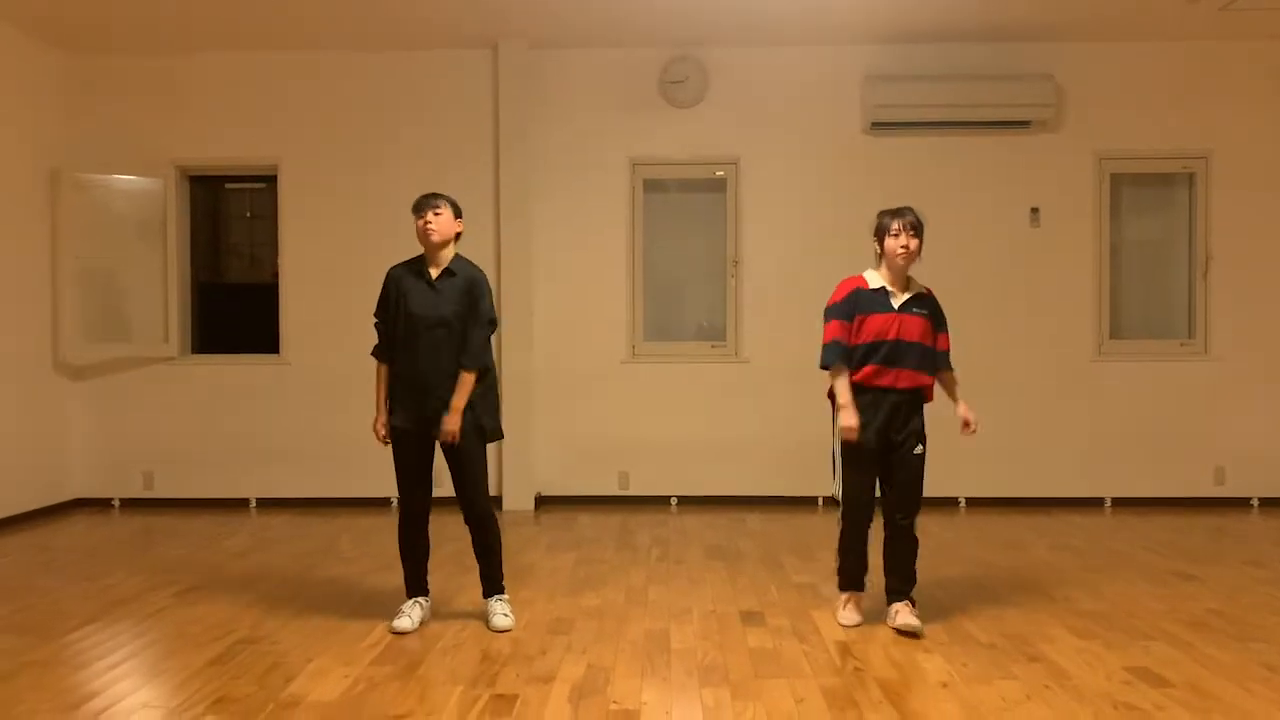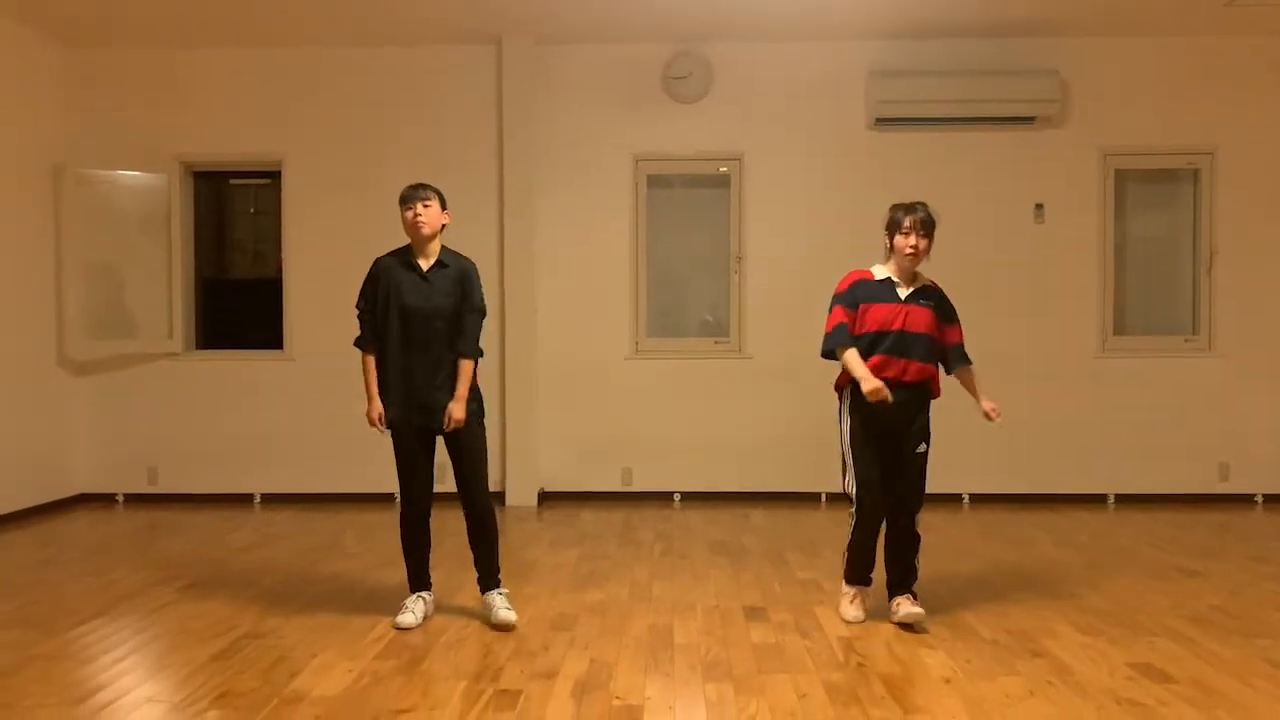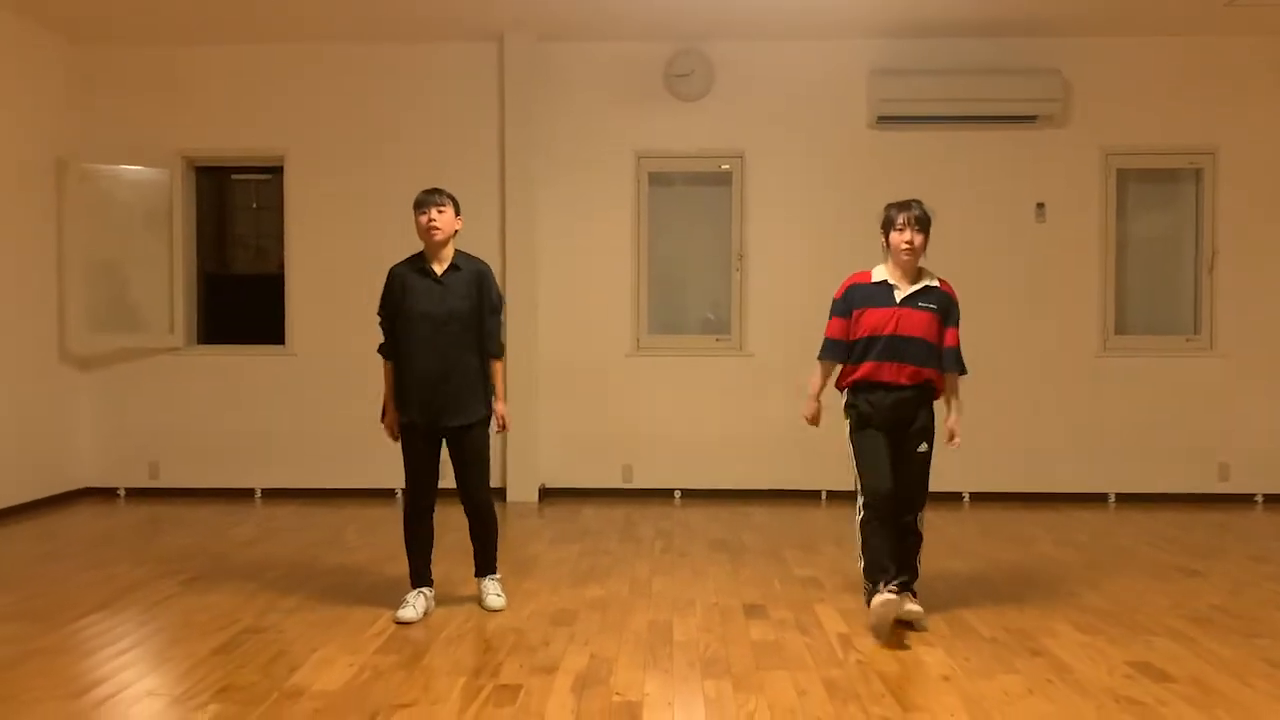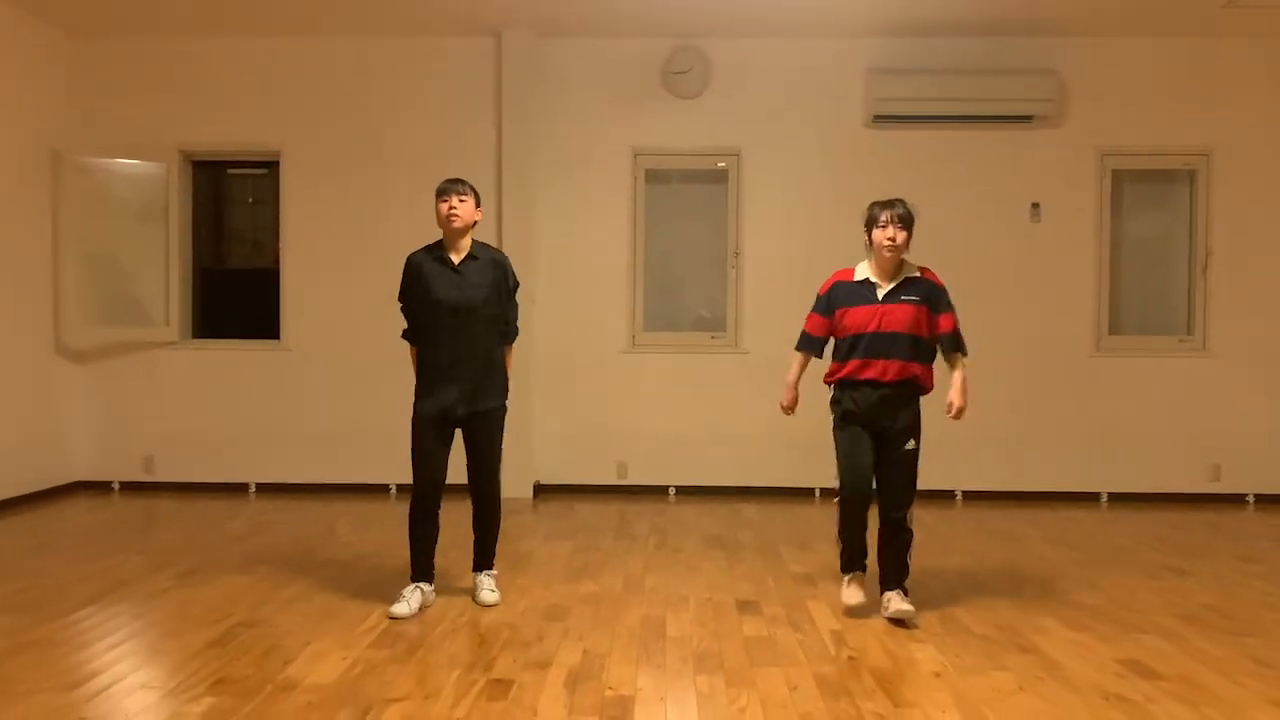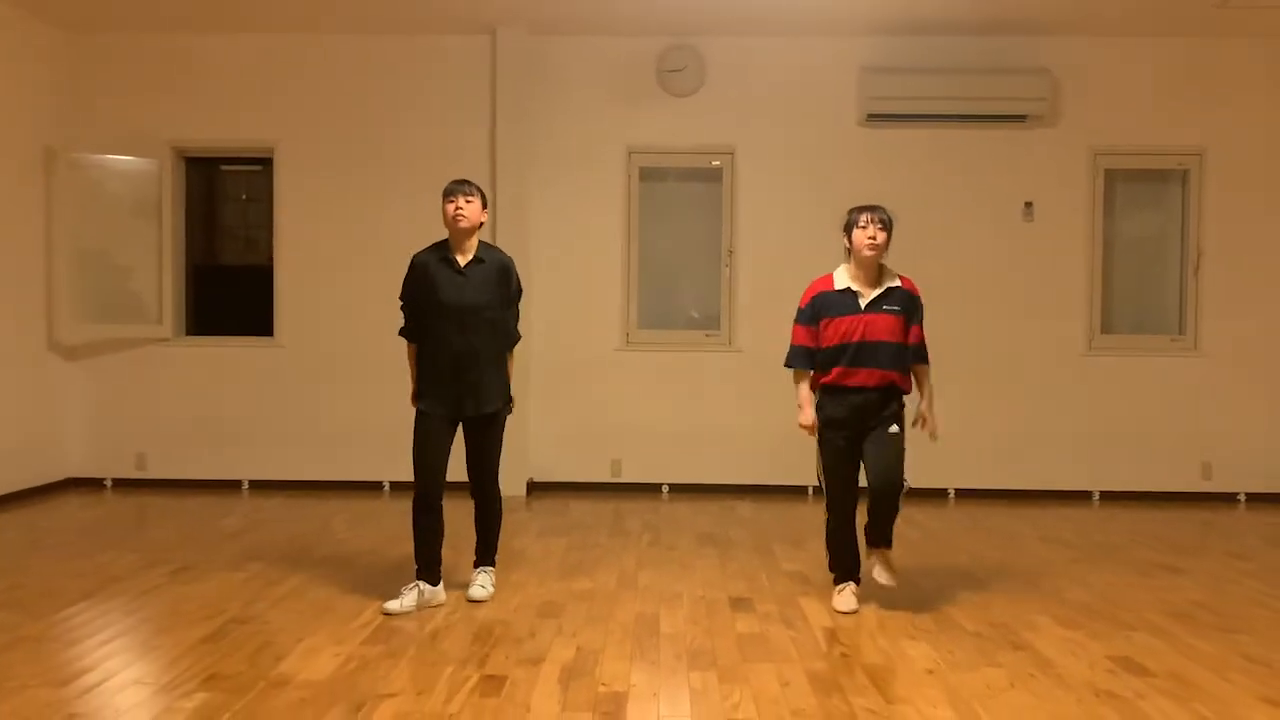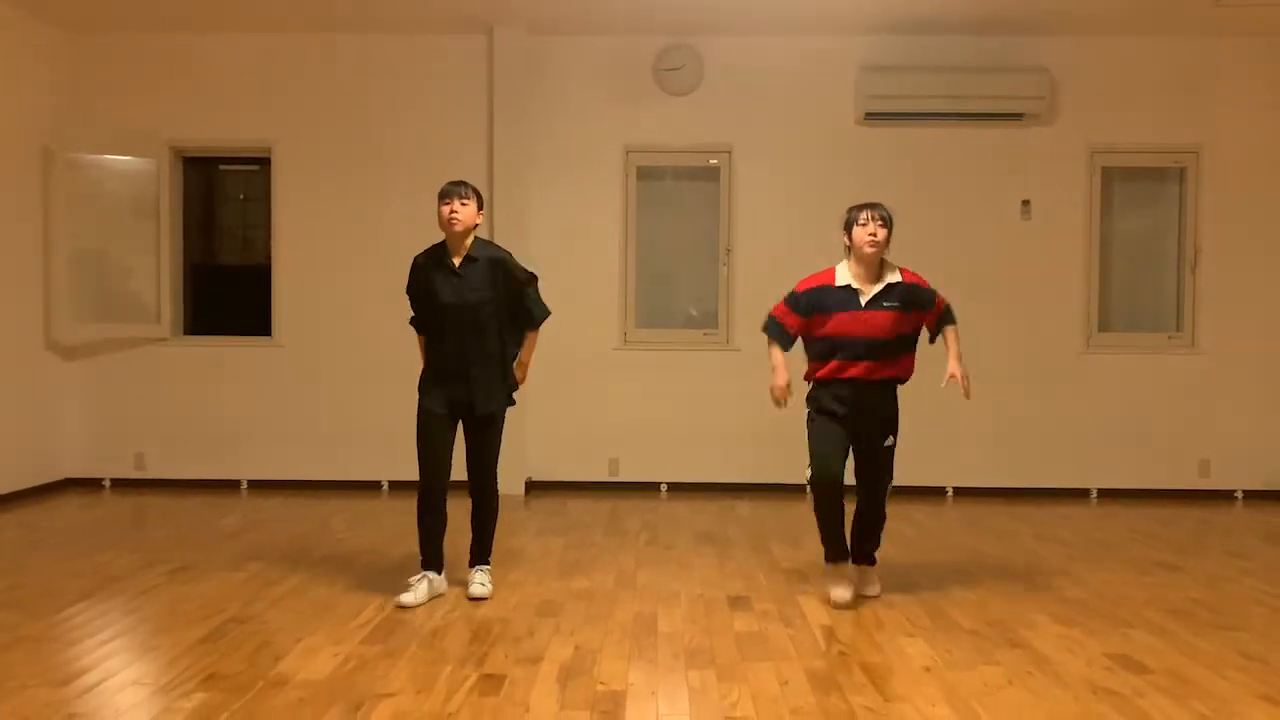
dt=0.3s
person 1, frame 1
left shoulder: (471, 279)
right shoulder: (398, 279)
left elbow: (476, 353)
right elbow: (385, 350)
left wrist: (455, 409)
right wrist: (381, 409)
left hip: (462, 411)
right hip: (408, 413)
left knee: (478, 506)
right knee: (412, 509)
left ankle: (496, 595)
right ankle: (417, 598)
person 1, frame 2
left shoulder: (462, 270)
right shoulder: (385, 270)
left elbow: (469, 341)
right elbow: (369, 338)
left wrist: (460, 398)
right wrist: (373, 396)
left hip: (457, 400)
right hip: (406, 403)
left knee: (477, 498)
right knee: (414, 503)
left ankle: (492, 590)
right ankle: (420, 592)
person 1, frame 3
left shoulder: (478, 274)
right shoulder: (400, 277)
left elbow: (492, 343)
right elbow: (390, 348)
left wrist: (499, 397)
right wrist: (389, 405)
left hip: (468, 405)
right hip: (416, 405)
left knee: (477, 496)
right knee: (418, 499)
left ankle: (489, 576)
right ankle: (421, 587)
person 1, frame 4
left shoulder: (496, 264)
right shoulder: (418, 265)
left elbow: (507, 330)
right elbow: (414, 332)
left wrist: (503, 380)
right wrist: (421, 383)
left hip: (484, 393)
right hip: (434, 394)
left knee: (485, 486)
right knee: (426, 489)
left ankle: (484, 571)
right ankle: (420, 582)
person 1, frame 5
left shoulder: (500, 266)
right shoulder: (423, 264)
left elbow: (509, 334)
right elbow: (412, 331)
left wrist: (505, 385)
right wrist: (415, 383)
left hip: (486, 393)
right hip: (435, 393)
left knee: (484, 485)
right knee: (426, 486)
left ankle: (484, 568)
right ankle: (427, 582)
person 1, frame 6
left shoulder: (498, 262)
right shoulder: (424, 265)
left elbow: (533, 315)
left wrist: (520, 365)
right wrist: (428, 369)
left hip: (488, 388)
right hip: (437, 389)
left knee: (482, 481)
right knee: (431, 481)
left ankle: (480, 566)
right ankle: (431, 572)
person 2, frame 1
left shoulder: (926, 302)
right shoulder: (852, 292)
left elbow: (939, 361)
right elbow: (836, 356)
left wrist: (959, 403)
right wrist: (845, 408)
left hip: (908, 411)
right hip: (862, 413)
left knee: (903, 510)
right knee: (857, 506)
left ankle: (901, 600)
right ankle: (850, 590)
person 2, frame 2
left shoulder: (935, 297)
right shoulder: (857, 285)
left elbow: (954, 355)
right elbow: (840, 340)
left wrist: (980, 397)
right wrist: (865, 378)
left hip: (915, 406)
right hip: (866, 403)
left knee: (906, 506)
right knee: (870, 500)
left ankle: (902, 593)
right ankle: (856, 584)
person 2, frame 3
left shoulder: (941, 295)
right shoulder: (857, 287)
left elbow: (951, 361)
right elbow: (834, 348)
left wrist: (954, 412)
right wrist: (814, 396)
left hip: (917, 406)
right hip: (868, 403)
left knee: (910, 504)
right knee: (877, 496)
left ankle: (905, 590)
right ankle: (882, 589)
person 2, frame 4
left shoulder: (927, 286)
right shoulder: (840, 286)
left elbow: (951, 341)
right elbow: (810, 339)
left wrist: (957, 383)
right wrist: (791, 385)
left hip: (902, 403)
right hip: (852, 400)
left knee: (898, 501)
right knee: (854, 489)
left ankle: (894, 589)
right ankle: (853, 572)
person 2, frame 5
left shoulder: (904, 294)
right shoulder: (820, 294)
left elbow: (917, 354)
right elbow: (802, 357)
left wrist: (925, 402)
right wrist: (806, 405)
left hip: (884, 405)
right hip: (836, 406)
left knee: (888, 482)
right knee: (840, 498)
left ankle: (879, 548)
right ankle: (845, 580)
person 2, frame 6
left shoulder: (907, 287)
right shoulder: (817, 288)
left elbow: (944, 316)
right elbow: (778, 326)
left wrist: (954, 359)
right wrist: (779, 369)
left hip: (880, 399)
right hip: (830, 399)
left knee: (874, 490)
right knee: (826, 477)
left ankle: (865, 563)
right ankle: (838, 563)
